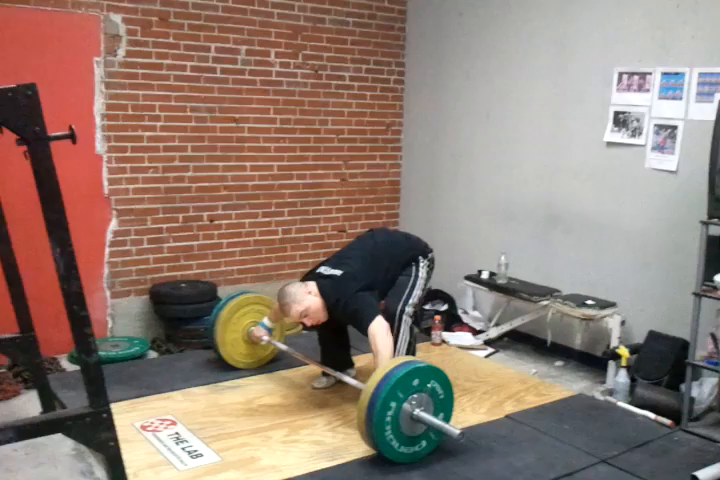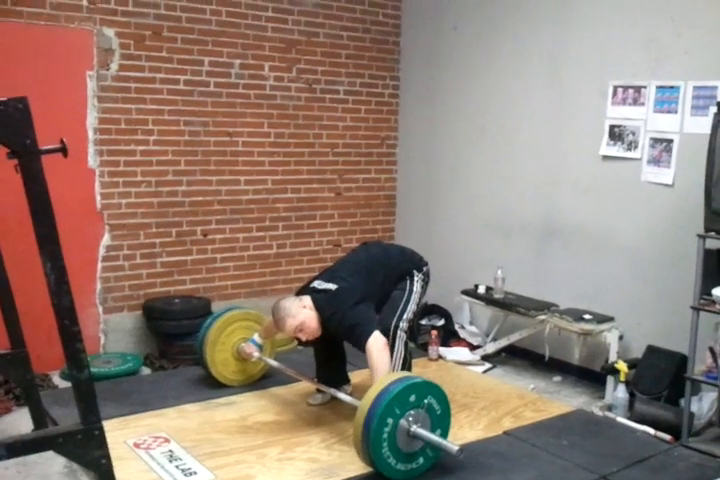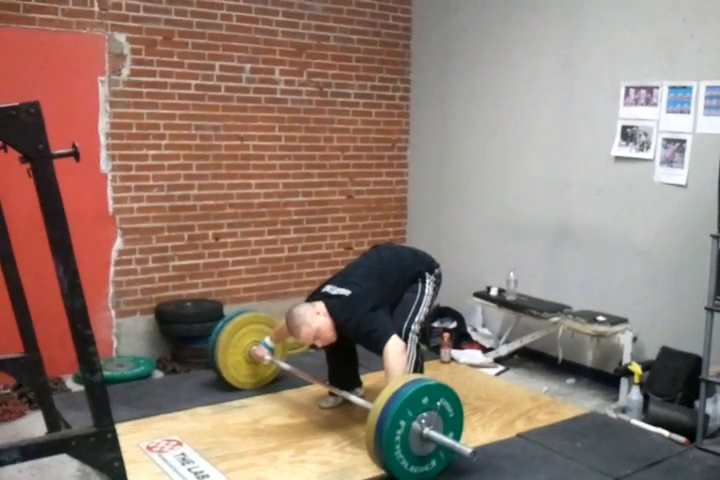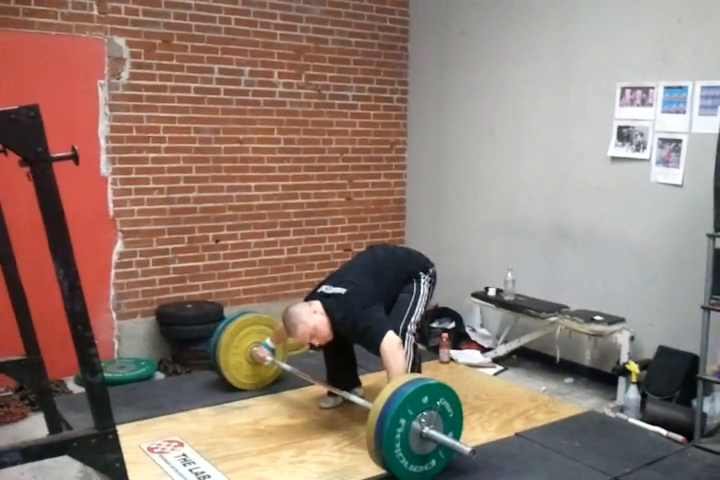
dt=0.7s
person 1, frame 1
left shoulder: (342, 294)
right shoulder: (308, 285)
left elbow: (380, 329)
right elbow: (286, 302)
right wrist: (266, 325)
left hip: (413, 258)
right hip: (377, 248)
left knee: (398, 315)
right knee: (329, 315)
right ankle: (339, 368)
person 1, frame 2
left shoulder: (338, 309)
right shoulder: (302, 300)
left elbow: (378, 344)
right elbow: (279, 319)
right wrist: (256, 341)
left hip: (409, 271)
right hip: (372, 264)
left knee: (392, 329)
right knee: (326, 328)
right ankle: (335, 384)
person 1, frame 3
left shoulder: (353, 314)
right shoulder: (313, 307)
left elbow: (396, 347)
right elbow: (290, 323)
right wrist: (267, 345)
left hip: (420, 274)
right hip: (384, 264)
left knee: (404, 332)
right knee: (339, 332)
right ankle: (347, 387)
person 1, frame 4
left shoulder: (350, 311)
right shoulder: (312, 305)
left elbow: (392, 344)
right elbow: (289, 323)
right wrist: (268, 346)
left hip: (415, 273)
right hip: (379, 267)
left knee: (401, 332)
right knee: (335, 334)
right ankle: (346, 387)
